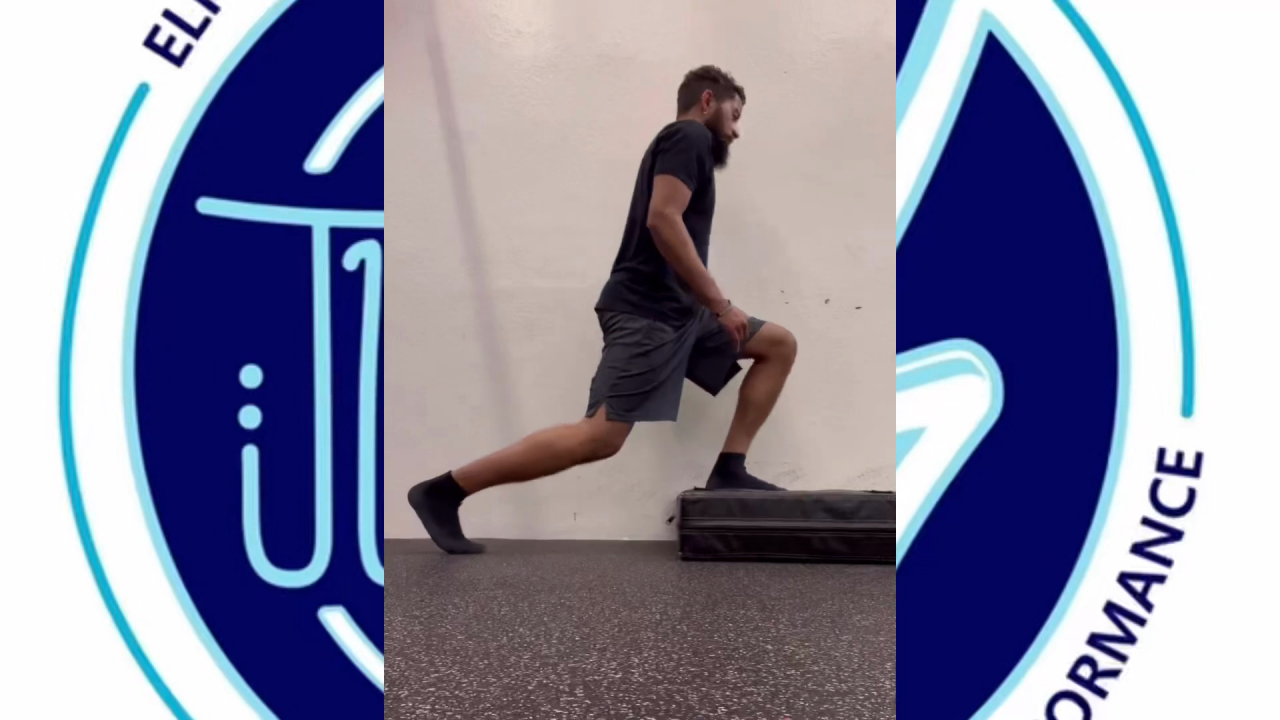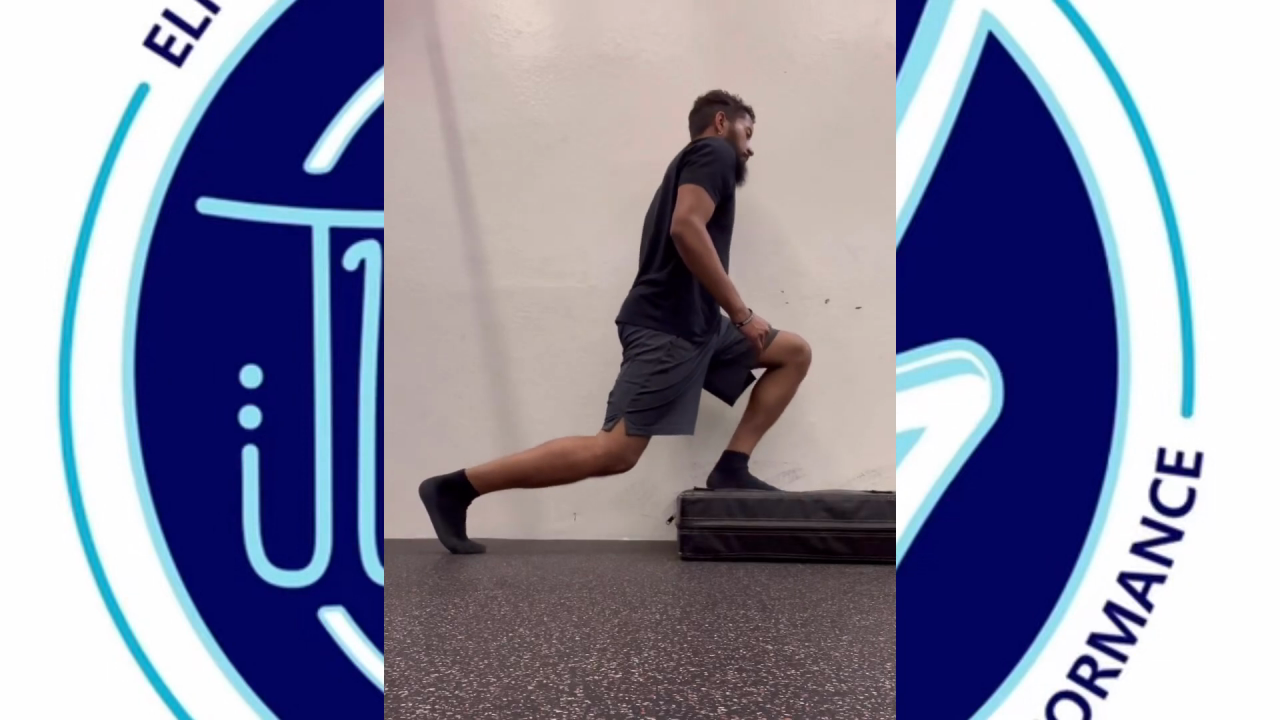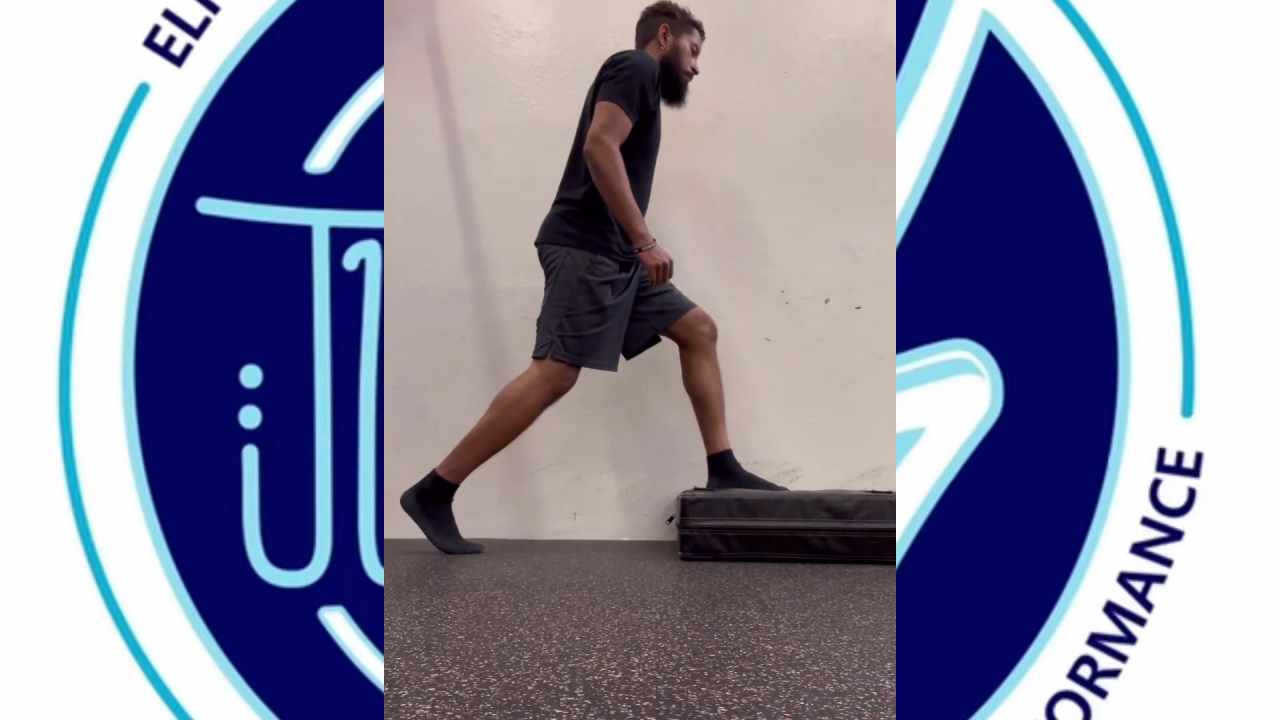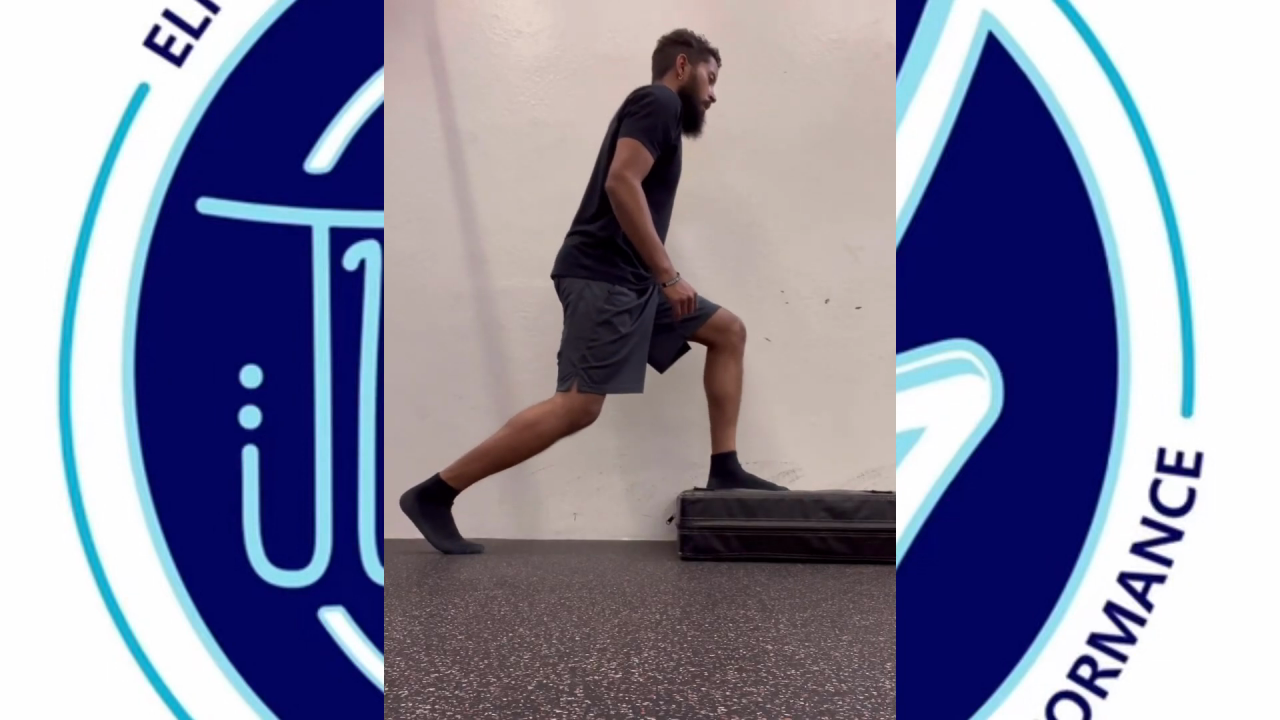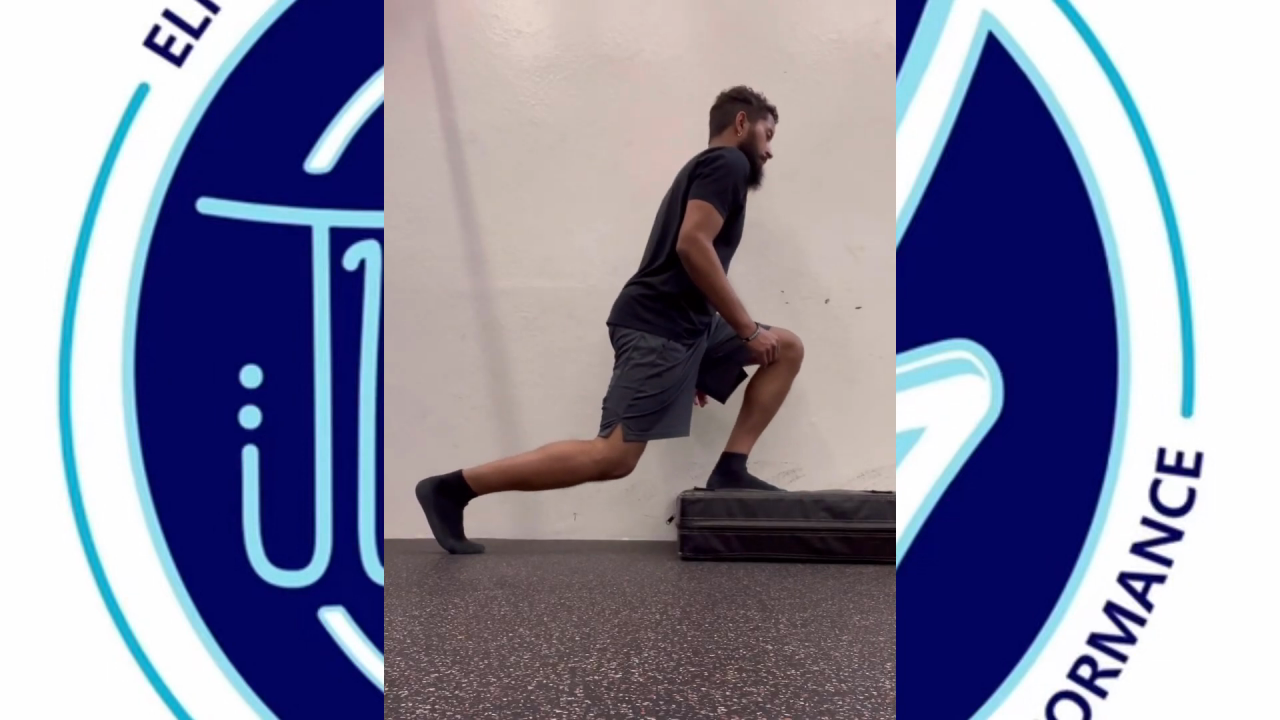
dt=1s
person 1, frame 1
left shoulder: (683, 145)
right shoulder: (689, 136)
right elbow: (662, 220)
right wrist: (720, 303)
left hip: (675, 310)
right hip: (648, 311)
left knee: (779, 344)
right knee: (600, 437)
left ankle: (729, 470)
right ankle: (442, 491)
person 1, frame 2
left shoulder: (696, 165)
right shoulder: (713, 152)
right elbow: (687, 229)
right wrist: (742, 312)
left hip: (695, 324)
right hip: (668, 326)
left knee: (795, 352)
right knee: (614, 452)
left ankle: (732, 468)
right ankle: (454, 488)
person 1, frame 3
left shoulder: (641, 81)
right shoulder: (636, 66)
right elbow: (599, 146)
right wrist: (645, 240)
left hip: (614, 253)
right hip: (586, 246)
left knee: (699, 330)
right knee: (554, 373)
left ankle: (723, 469)
right ankle: (433, 493)
person 1, frame 4
left shoulder: (657, 113)
right shoulder: (658, 101)
right elbow: (620, 183)
right wrist: (668, 274)
left hip: (630, 277)
right hip: (602, 274)
left knee: (729, 331)
right knee: (578, 405)
left ankle: (725, 470)
right ankle: (433, 494)
person 1, frame 5
left shoulder: (709, 168)
right shoulder: (728, 163)
right elbow: (692, 245)
left wrist: (692, 369)
right wrist: (749, 328)
left hip: (683, 323)
right hip: (658, 326)
left knee: (788, 349)
right knee: (613, 457)
left ankle: (730, 470)
right ankle: (451, 488)
